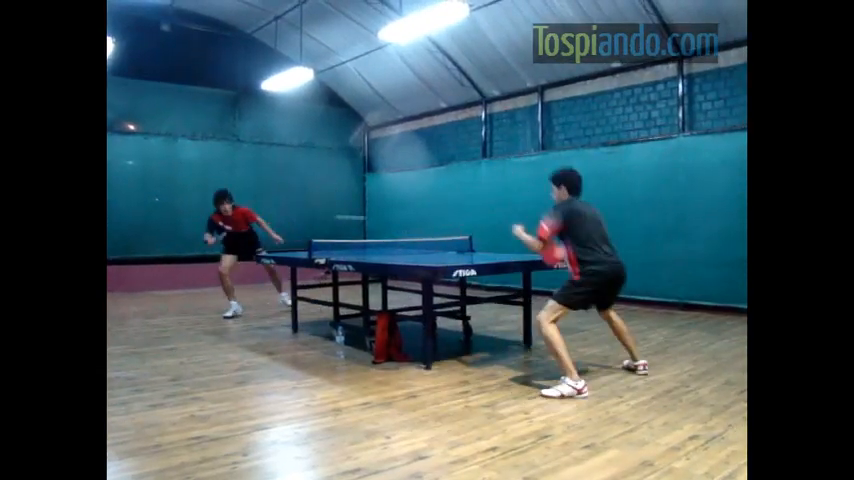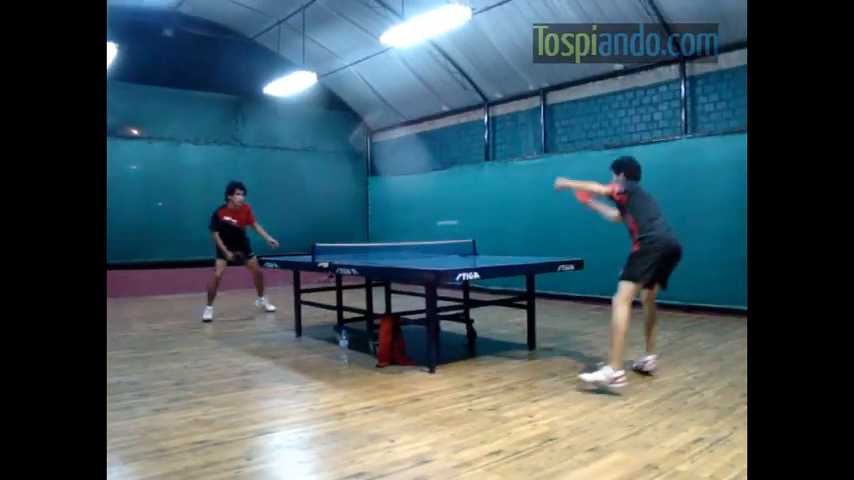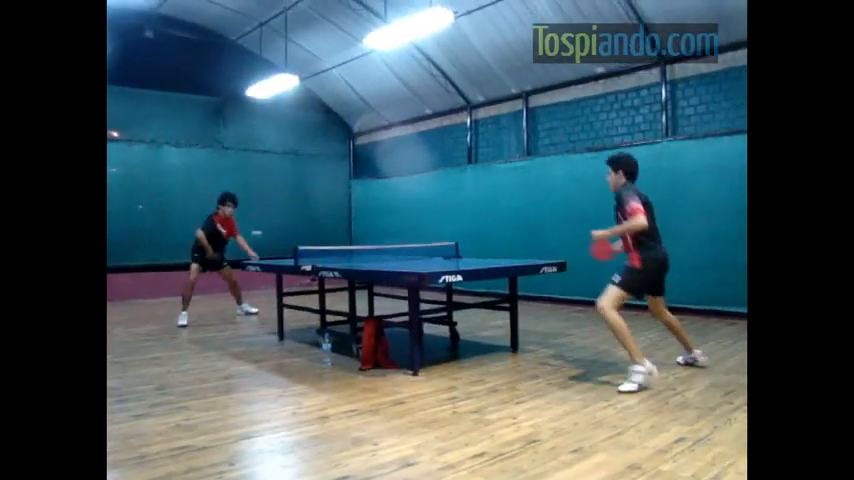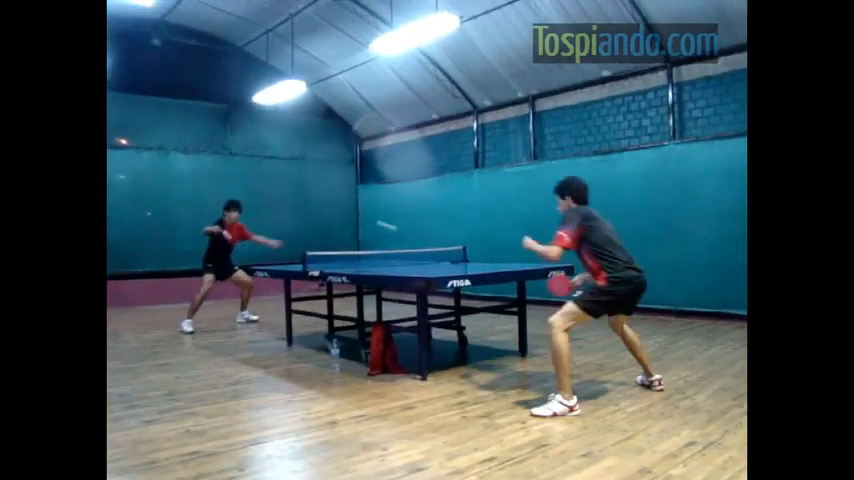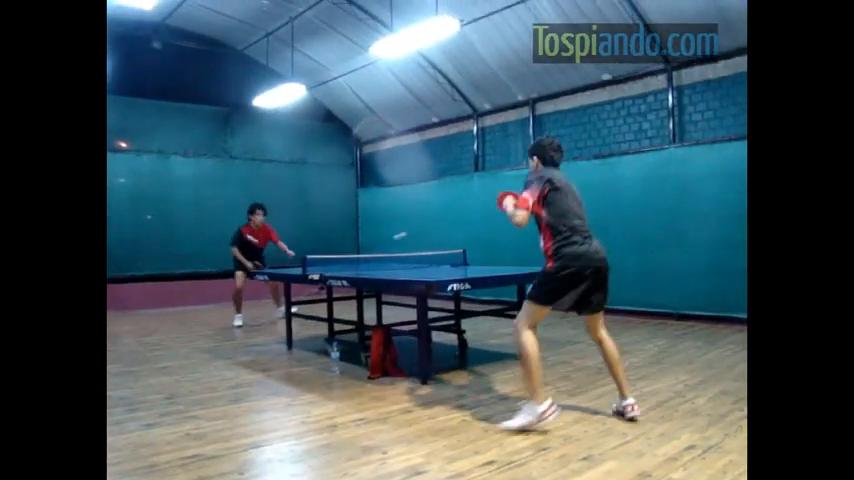
dt=0.4s
person 1, frame 1
left shoulder: (562, 210)
right shoulder: (588, 210)
left elbow: (537, 245)
left wrist: (519, 232)
right wrist: (566, 255)
left hip: (592, 274)
right hip: (615, 270)
left knee: (545, 319)
right knee: (607, 312)
left ankle: (574, 381)
right ankle: (637, 361)
person 1, frame 2
left shoulder: (626, 187)
right shoulder: (638, 196)
left elbow: (599, 189)
right elbow: (615, 215)
left wrist: (567, 184)
right wrist: (592, 204)
left hip: (650, 246)
right hip: (671, 247)
left knee: (621, 301)
right knee: (648, 299)
left ankle: (614, 371)
right ankle: (648, 358)
person 1, frame 3
left shoulder: (625, 193)
right shoulder: (631, 194)
left elbow: (641, 223)
left wrist: (607, 233)
right wrist: (620, 245)
left hip: (643, 262)
right hip: (655, 260)
left knee: (605, 305)
right knee: (658, 310)
left ankle: (641, 365)
right ankle: (693, 353)
person 1, frame 4
left shoulder: (574, 216)
right shoulder: (593, 218)
left elbow: (553, 253)
left wrist: (531, 245)
right wrist: (582, 278)
left hip: (614, 283)
right hip: (634, 280)
left knee: (557, 324)
right knee: (618, 325)
left ankle: (566, 399)
right ankle: (651, 377)
person 1, frame 5
left shoulder: (539, 177)
right shoulder: (565, 184)
left elbow: (520, 218)
left wrist: (509, 206)
right wrist: (521, 207)
left hip: (566, 262)
right hip: (596, 258)
left knee: (524, 325)
right knee: (598, 331)
left ankle: (538, 404)
right ankle: (626, 402)
person 2, frame 1
left shoulder: (242, 211)
right shoulder: (214, 218)
left elbow: (258, 219)
right elbow: (207, 235)
left wrist: (273, 234)
right wrist: (209, 239)
left hip: (251, 243)
right hip: (231, 247)
left knee: (270, 267)
right knee: (222, 271)
left ankle: (282, 295)
right ankle: (234, 305)
person 2, frame 2
left shoulder: (245, 208)
right shoulder: (219, 213)
left elbow: (254, 224)
right elbow: (215, 235)
left wrist: (268, 238)
right wrist: (226, 252)
left hip: (243, 246)
right hip: (225, 248)
left knee: (258, 272)
right knee: (217, 275)
left ankle: (261, 300)
right ankle: (209, 308)
person 2, frame 3
left shoulder: (230, 220)
right shoulder: (212, 220)
left elbow: (237, 237)
right elbow: (199, 234)
left wrist: (249, 252)
right wrist: (209, 250)
left hip: (217, 255)
right hip: (200, 253)
left knee: (232, 280)
right knee: (192, 279)
left ankle: (242, 306)
right ankle: (183, 314)
person 2, frame 4
left shoulder: (238, 227)
right shoulder: (220, 223)
left elbow: (252, 237)
right elbow: (205, 231)
left wrist: (270, 242)
right wrist: (211, 229)
left hip: (226, 263)
right hip: (212, 263)
left knee: (248, 283)
right knee: (204, 290)
left ankle: (243, 314)
right ankle: (188, 321)
person 2, frame 5
left shoulder: (267, 229)
right shoulder: (242, 230)
left elbow: (278, 242)
right elbow: (234, 249)
left wrist: (287, 251)
right wrist: (247, 263)
left hip: (258, 261)
right hip: (243, 262)
left knee: (274, 282)
right knee: (239, 287)
left ankle: (281, 308)
right ankle: (238, 315)
